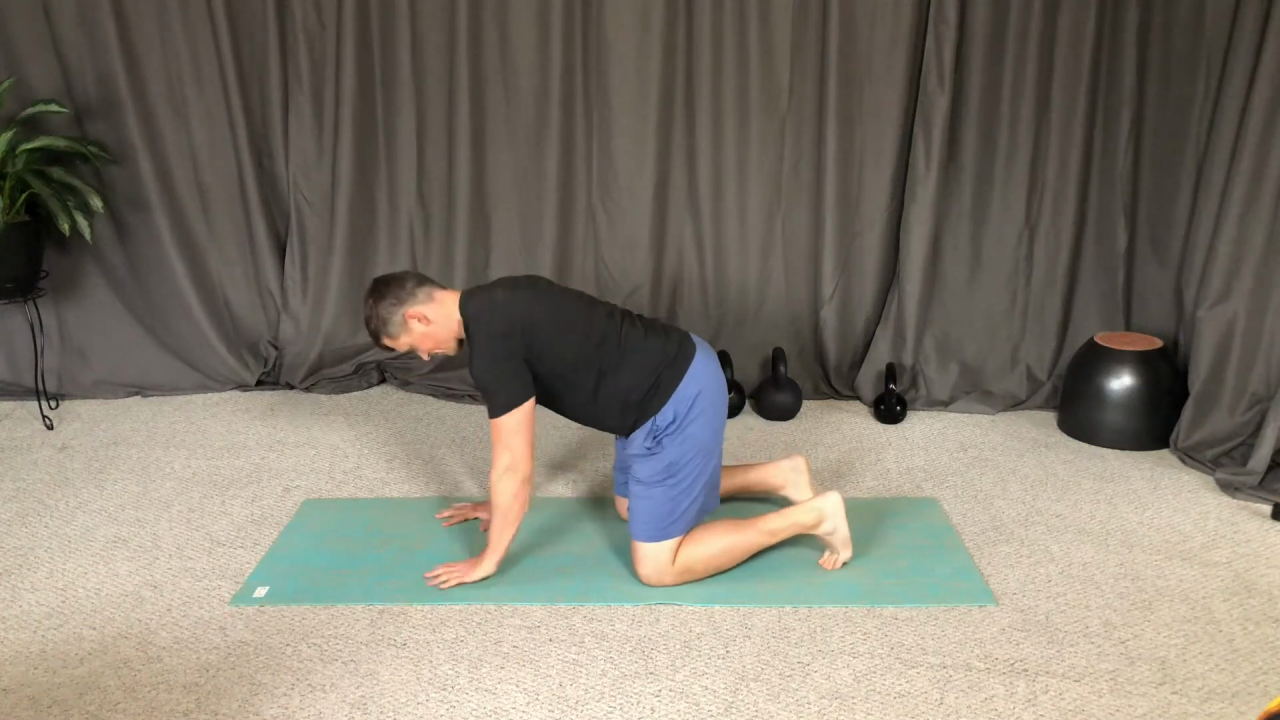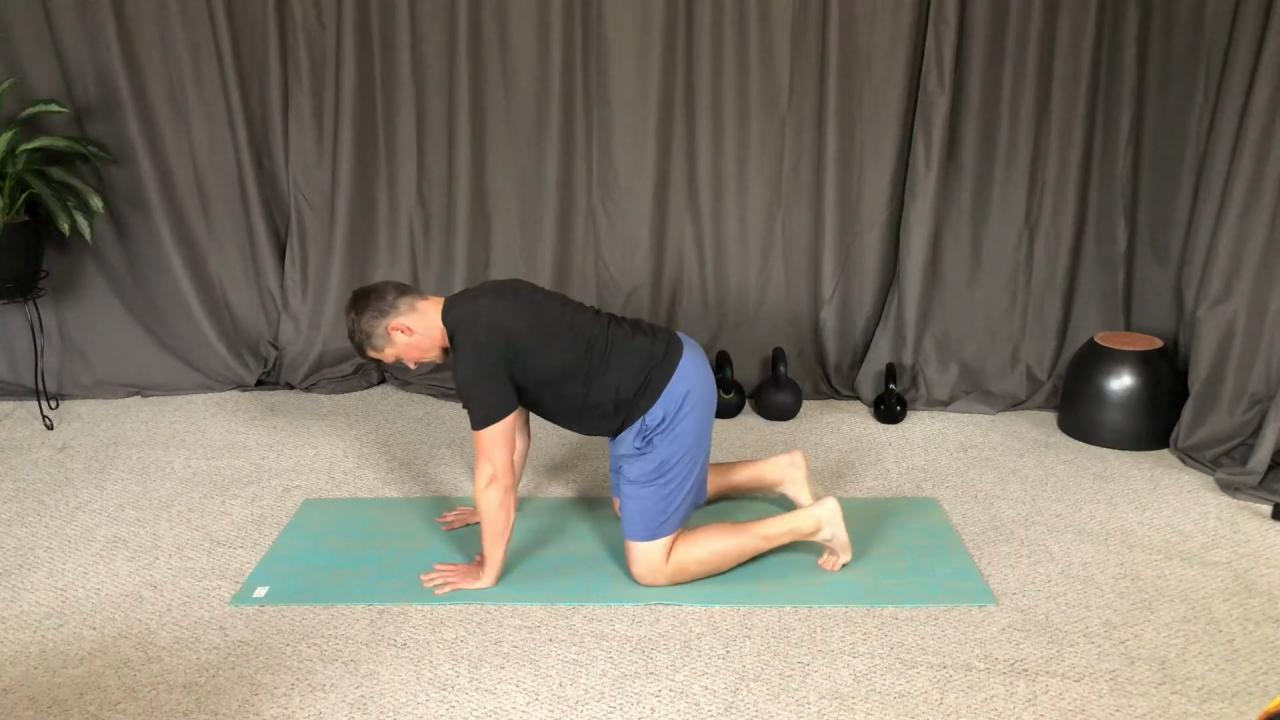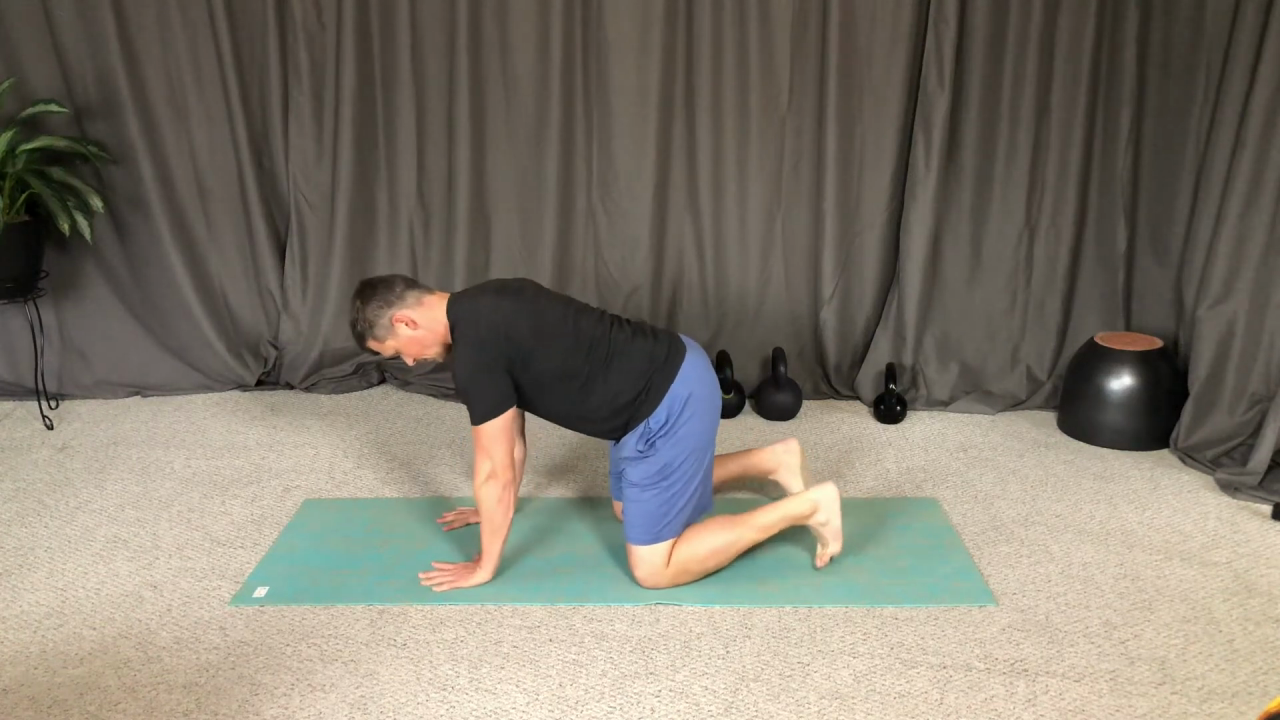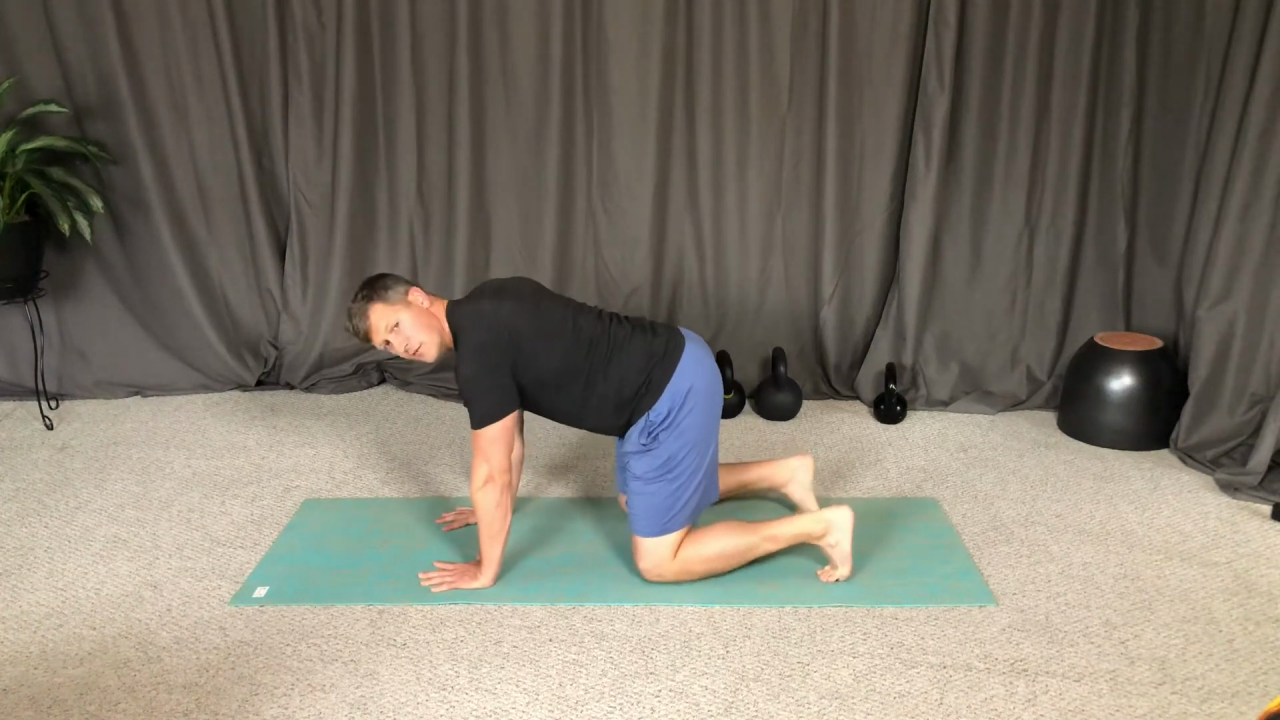
dt=0.5s
person 1, frame 1
left shoulder: (490, 340)
right shoulder: (495, 306)
left elbow: (513, 464)
right elbow: (521, 424)
left wrist: (489, 559)
right wrist: (499, 502)
left hip: (678, 400)
right hip: (679, 373)
left knee: (657, 567)
right knee: (630, 507)
left ankle: (813, 515)
right ankle: (780, 476)
person 1, frame 2
left shoulder: (476, 349)
right shoulder: (476, 313)
left elbow: (494, 474)
right elbow: (516, 427)
left wrist: (487, 572)
right wrist: (498, 506)
left hip: (667, 398)
right hip: (668, 369)
left knee: (651, 566)
right knee: (630, 506)
left ankle: (810, 522)
right ankle: (776, 472)
person 1, frame 3
left shoulder: (475, 348)
right shoulder: (483, 309)
left elbow: (495, 470)
right elbow: (512, 432)
left wrist: (485, 567)
right wrist: (499, 506)
left hip: (671, 401)
right hip: (672, 372)
left knee: (654, 569)
right knee: (628, 508)
left ankle: (806, 506)
right ankle: (772, 461)
person 1, frame 4
left shoulder: (479, 349)
right shoulder: (482, 312)
left elbow: (490, 474)
right elbow: (509, 433)
left wrist: (485, 571)
right wrist: (497, 508)
left hip: (673, 392)
right hip: (675, 363)
left knee: (658, 561)
right knee: (636, 502)
left ankle: (819, 526)
right ankle: (783, 474)
